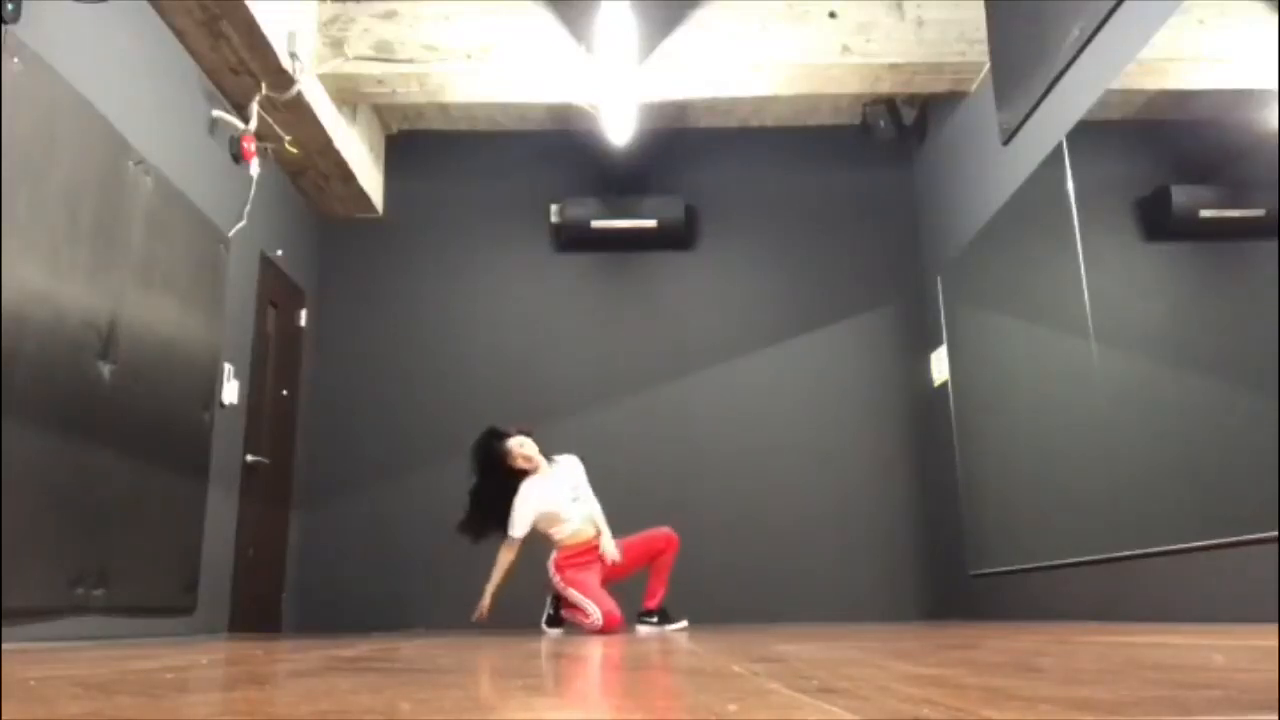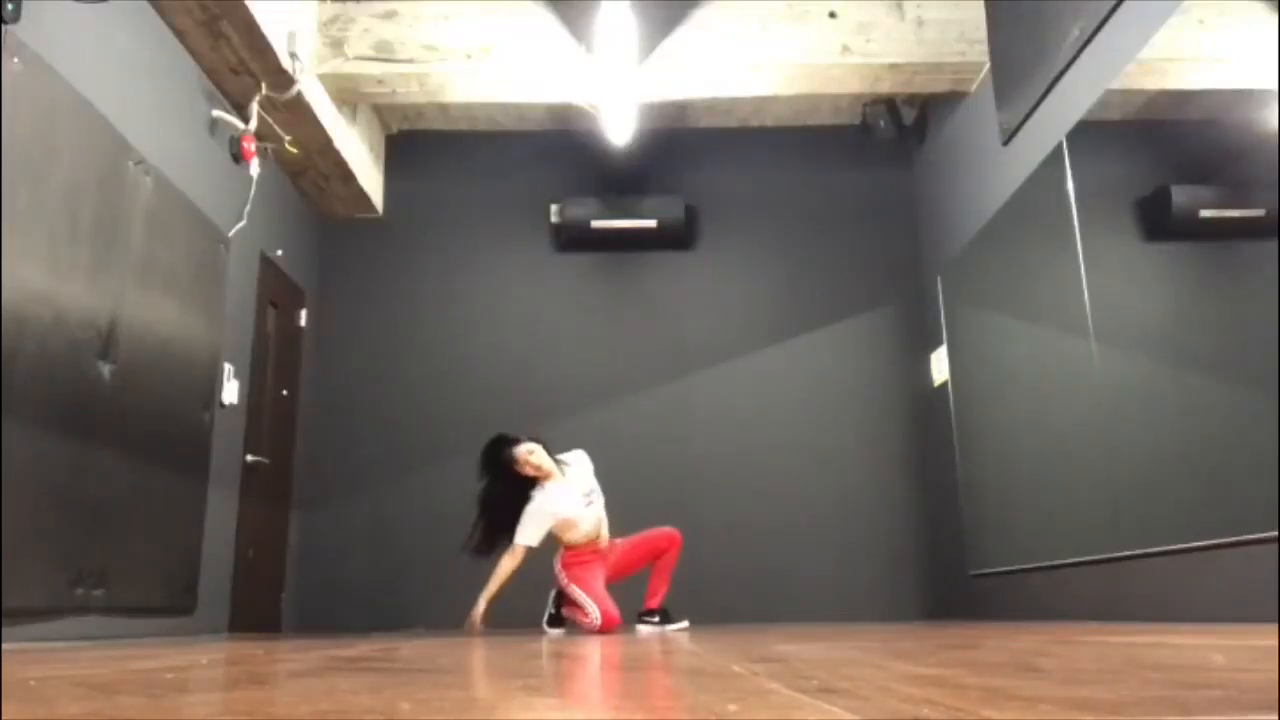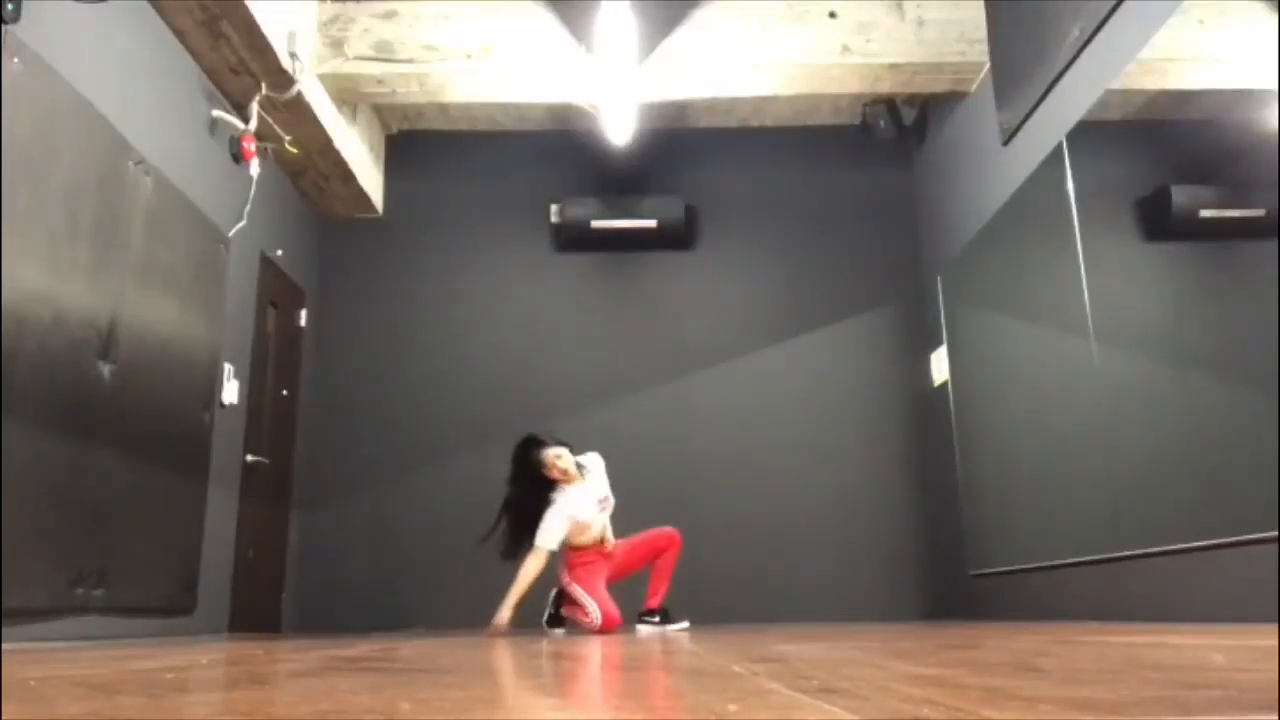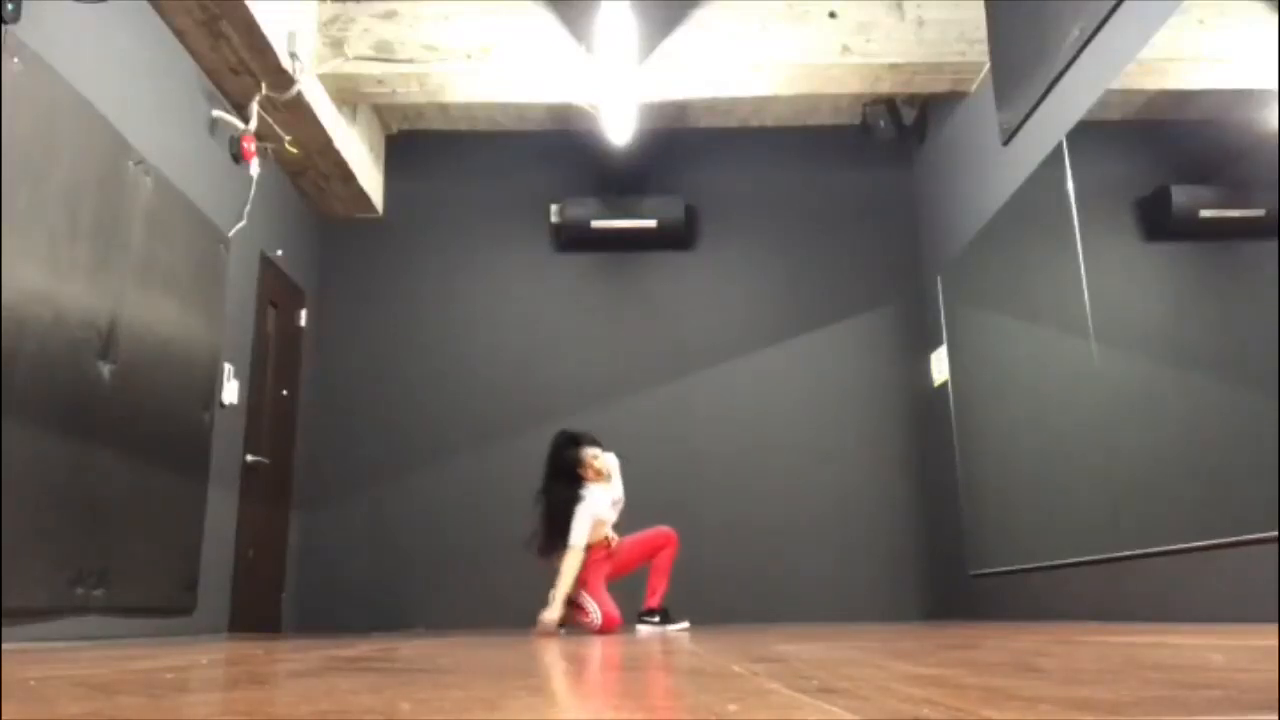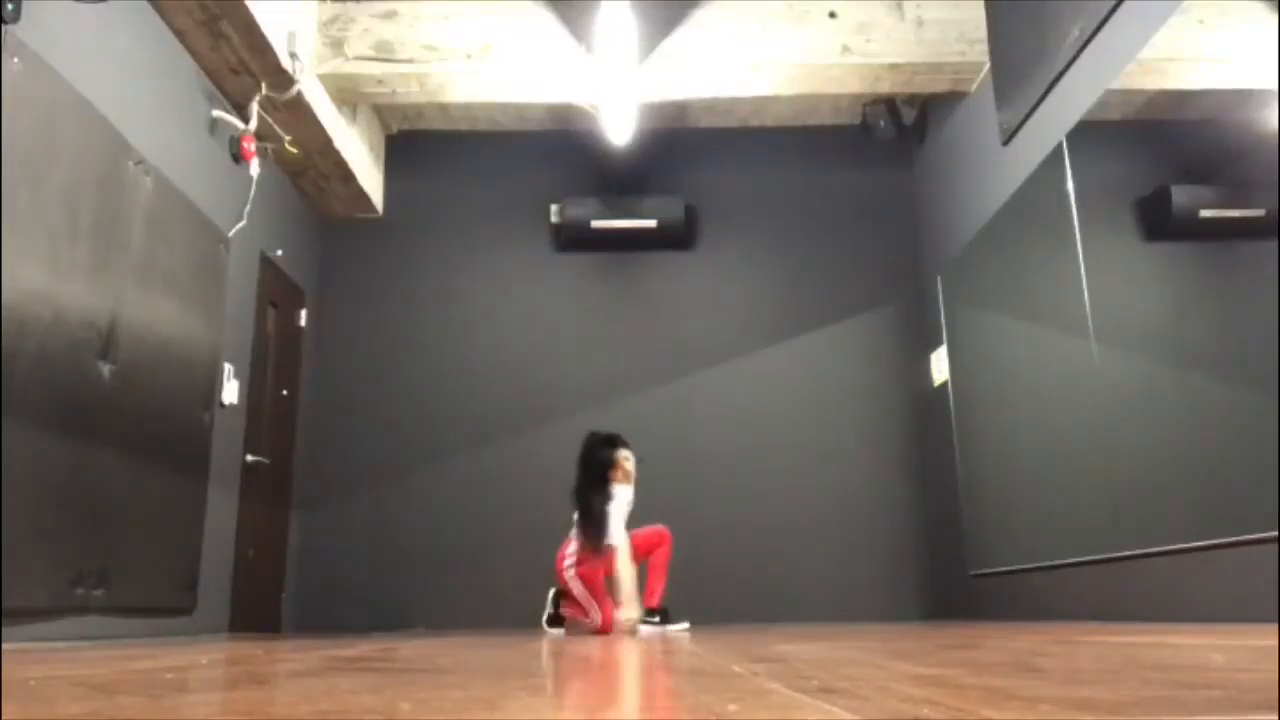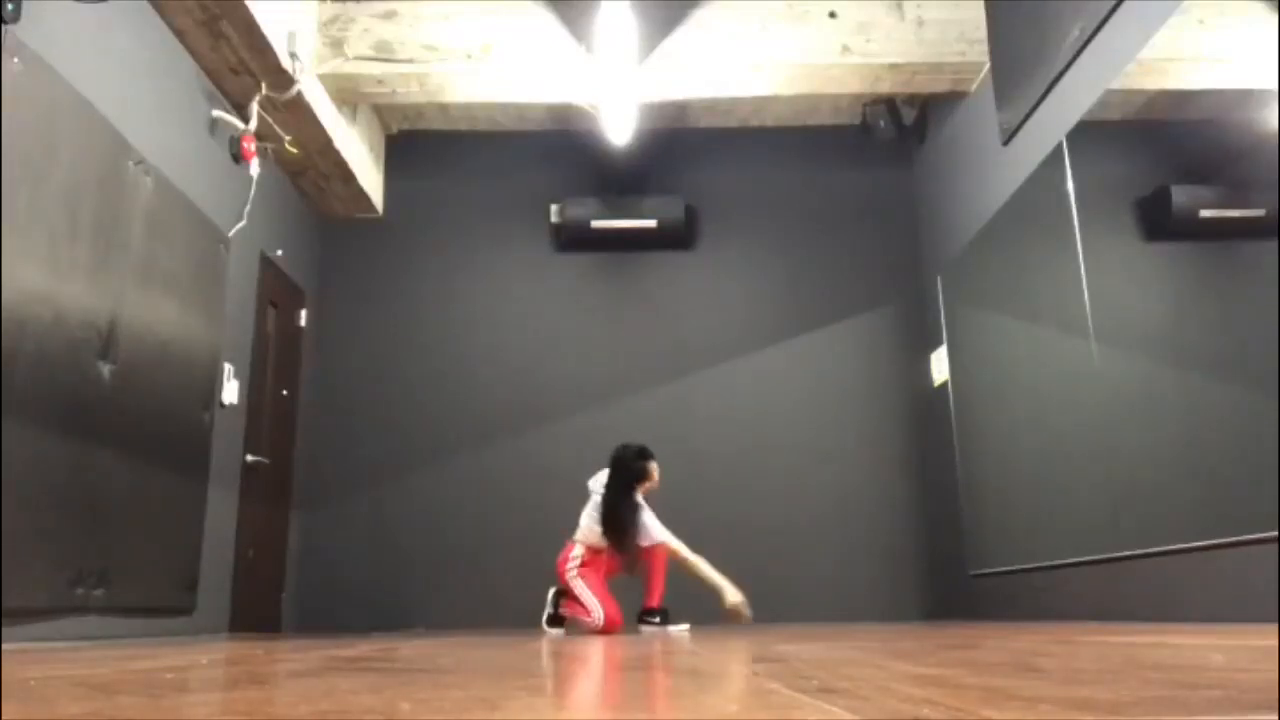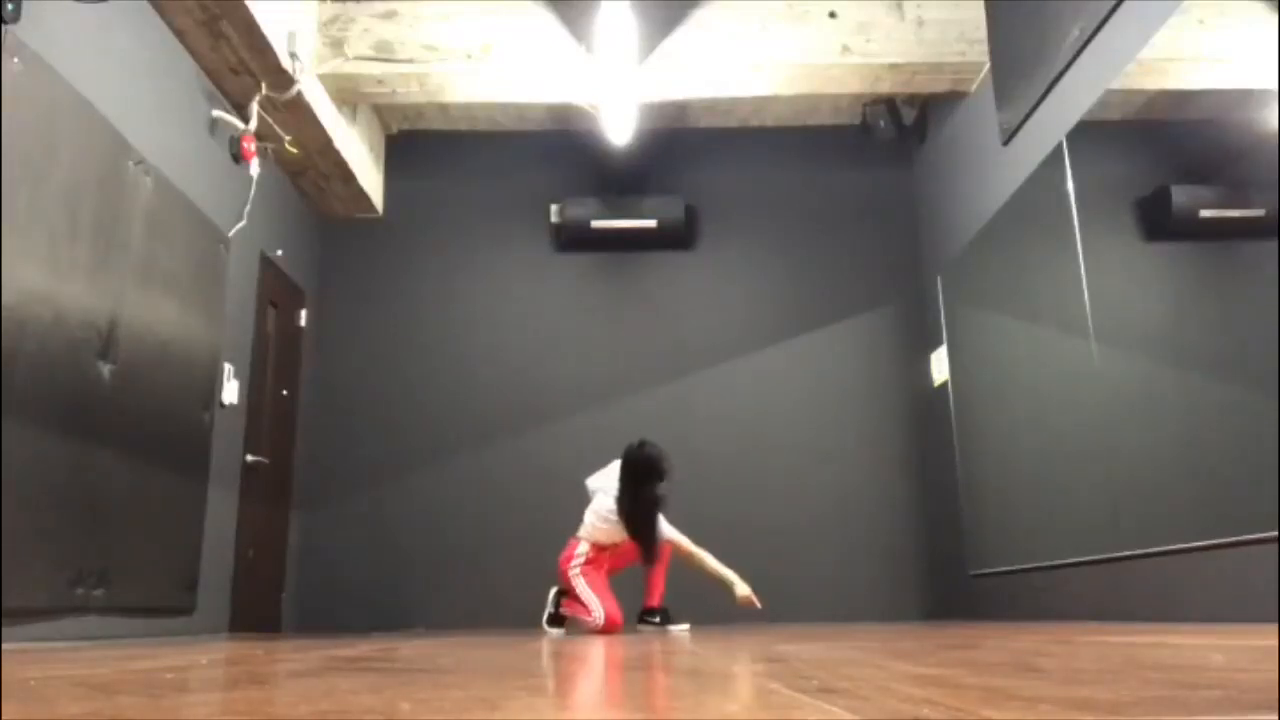
dt=0.2s
person 1, frame 1
left shoulder: (570, 463)
right shoulder: (527, 495)
right elbow: (511, 546)
left wrist: (606, 535)
right wrist: (489, 593)
left hip: (602, 553)
right hip: (572, 565)
left knee: (666, 538)
right knee: (610, 621)
left ankle: (650, 613)
right ankle: (560, 607)
person 1, frame 2
left shoulder: (578, 460)
right shoulder: (540, 504)
right elbow: (514, 554)
left wrist: (604, 525)
right wrist: (482, 601)
left hip: (606, 550)
right hip: (578, 564)
left knee: (670, 538)
right knee: (608, 621)
left ankle: (651, 613)
right ankle: (562, 605)
person 1, frame 3
left shoulder: (593, 462)
right shoulder: (560, 507)
right elbow: (537, 557)
left wrist: (608, 528)
right wrist: (507, 607)
left hip: (609, 552)
right hip: (582, 565)
left knee: (669, 538)
right knee: (609, 621)
left ankle: (651, 614)
right ankle: (563, 604)
person 1, frame 4
left shoulder: (611, 462)
right shoulder: (586, 503)
right elbow: (574, 553)
left wrist: (607, 530)
right wrist: (556, 605)
left hip: (607, 550)
right hip: (587, 562)
left knee: (666, 537)
right knee: (608, 622)
left ankle: (650, 614)
right ankle: (570, 603)
person 1, frame 5
left shoulder: (624, 476)
right shoulder: (609, 502)
right elbow: (621, 552)
right wrist: (628, 604)
left hip: (603, 551)
right hip: (578, 561)
left knee: (660, 535)
right knee: (608, 622)
left ankle: (651, 613)
right ankle: (561, 603)
person 1, frame 6
right shoulder: (635, 511)
left elbow: (593, 485)
right elbow: (683, 554)
right wrist: (725, 587)
right hip: (577, 564)
left knee: (661, 545)
right knee: (610, 622)
left ankle: (650, 613)
right ankle: (561, 604)
person 1, frame 7
left shoulder: (618, 468)
right shoulder: (642, 507)
left elbow: (591, 484)
right elbow: (690, 550)
right wrist: (734, 581)
right hip: (581, 561)
left knee: (660, 541)
right knee: (611, 622)
left ankle: (652, 612)
right ankle: (562, 604)
